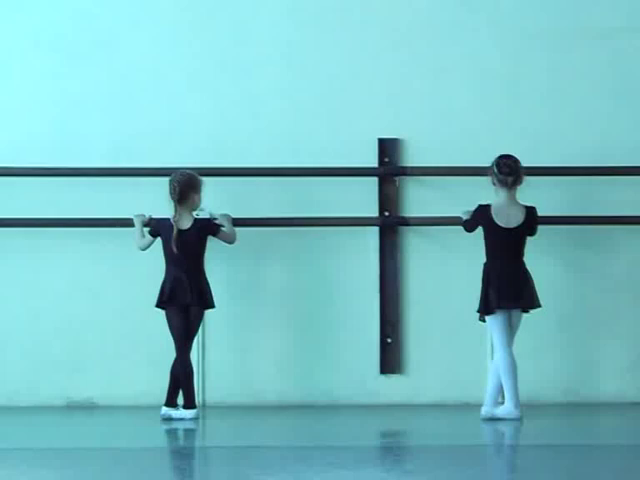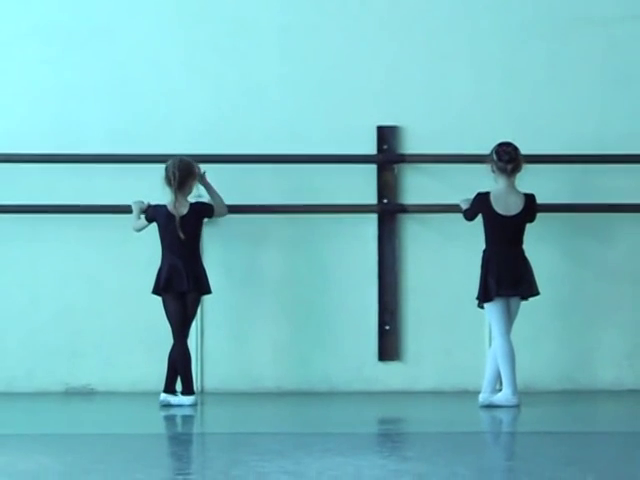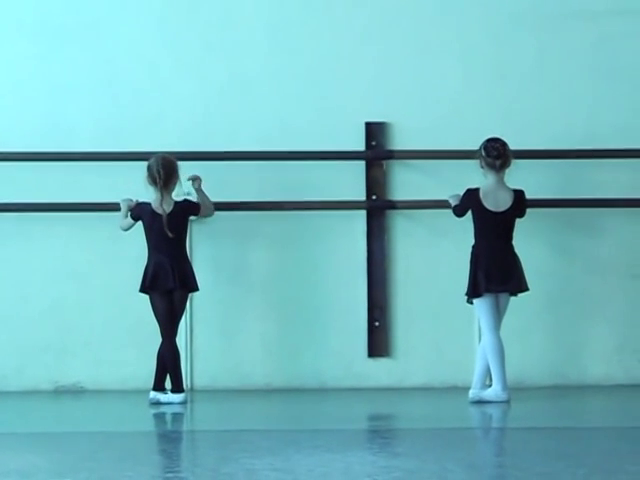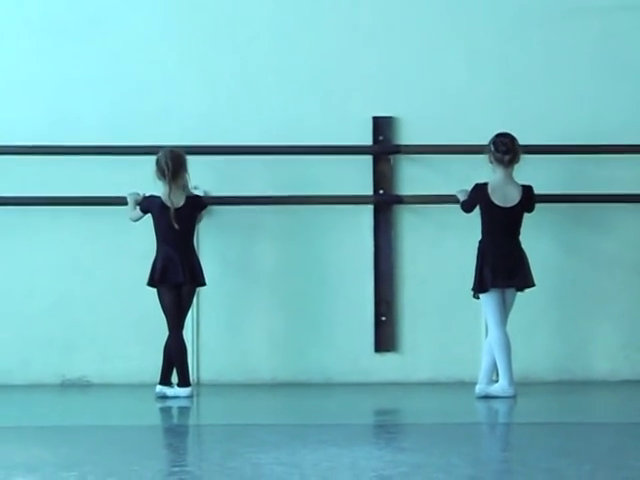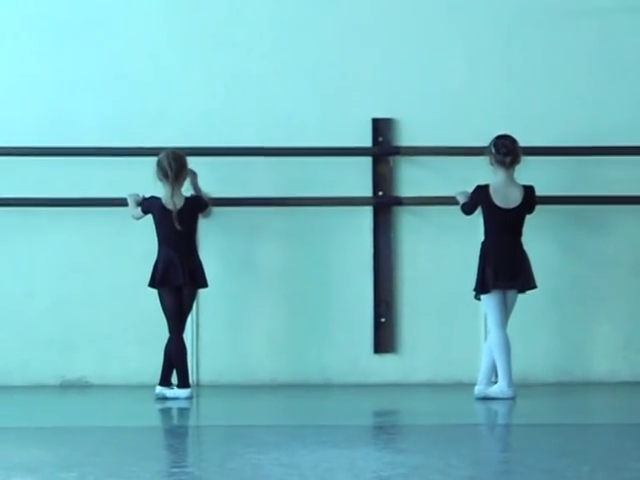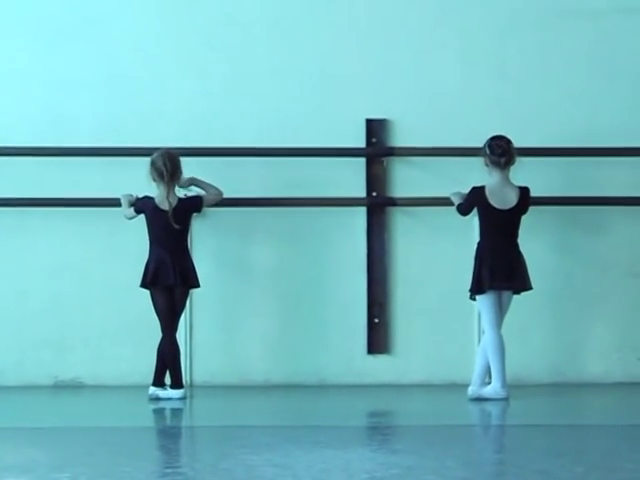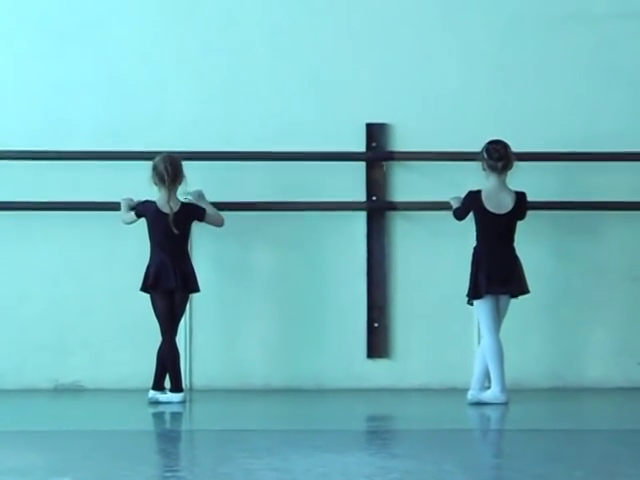
dt=0.5s
person 1, frame 1
left shoulder: (484, 212)
right shoulder: (529, 213)
left elbow: (468, 226)
left wrist: (466, 216)
left hip: (494, 283)
right hip: (518, 283)
left knee: (502, 346)
right knee: (502, 346)
left ankle: (512, 405)
right ankle: (490, 404)
person 1, frame 2
left shoulder: (483, 199)
right shoulder: (528, 201)
left elbow: (469, 215)
left wrist: (464, 205)
left hip: (493, 271)
right hip: (517, 271)
left knee: (500, 333)
right knee: (500, 334)
left ankle: (510, 392)
right ankle: (488, 391)
person 1, frame 3
left shoulder: (473, 196)
right shoulder: (517, 197)
left elbow: (458, 211)
left wrist: (454, 200)
left hip: (482, 267)
right hip: (506, 267)
left knee: (489, 330)
right knee: (490, 330)
left ankle: (500, 388)
right ankle: (477, 387)
person 1, frame 4
left shoulder: (481, 191)
right shoulder: (526, 193)
left elbow: (467, 207)
left wrist: (462, 196)
left hip: (489, 262)
right hip: (513, 263)
left knee: (495, 325)
right knee: (496, 326)
left ankle: (506, 383)
right ankle: (484, 382)
person 1, frame 5
left shoulder: (483, 192)
right shoulder: (527, 193)
left elbow: (467, 210)
left wrist: (462, 198)
left hip: (491, 263)
right hip: (515, 263)
left knee: (496, 326)
right knee: (497, 327)
left ankle: (505, 384)
right ankle: (483, 383)
person 1, frame 6
left shoulder: (479, 193)
right shoulder: (523, 194)
left elbow: (463, 210)
left wrist: (457, 199)
left hip: (487, 264)
right hip: (510, 264)
left knee: (490, 327)
right knee: (491, 328)
left ankle: (499, 385)
right ankle: (477, 384)
person 1, frame 7
left shoulder: (475, 197)
right shoulder: (519, 199)
left elbow: (459, 215)
left wrist: (455, 203)
left hip: (484, 268)
right hip: (507, 268)
left knee: (489, 331)
right knee: (490, 331)
left ankle: (498, 390)
right ankle: (477, 388)
person 2, frame 1
left shoulder: (162, 225)
right shoulder: (204, 225)
left elbow: (141, 245)
right elbow: (231, 239)
left wrist: (139, 224)
right wrist: (226, 220)
left hip: (173, 292)
right hip: (196, 292)
left knee: (182, 350)
right knee: (184, 350)
left ankle: (189, 406)
right ankle: (170, 405)
person 2, frame 2
left shoulder: (158, 212)
right shoulder: (199, 210)
left elbow: (136, 226)
right elbow: (223, 209)
left wrist: (137, 209)
right wrist: (205, 182)
left hip: (169, 278)
right hip: (193, 278)
left knee: (179, 337)
right knee: (181, 337)
left ankle: (188, 392)
right ankle: (169, 391)
person 2, frame 3
left shoulder: (143, 210)
right shoulder: (186, 207)
left elbow: (123, 226)
right elbow: (210, 210)
left wrist: (125, 208)
right wrist: (198, 188)
left hip: (156, 276)
right hip: (180, 276)
left knee: (167, 335)
right knee: (169, 335)
left ankle: (177, 390)
right ankle: (158, 389)
person 2, frame 4
left shoulder: (152, 203)
right shoulder: (194, 202)
left elbow: (132, 216)
left wrist: (132, 201)
right wrist: (186, 190)
left hip: (164, 270)
right hip: (188, 270)
left knee: (174, 329)
right knee: (176, 328)
left ankle: (184, 384)
right ankle: (164, 383)
person 2, frame 5
left shoulder: (153, 204)
right shoulder: (194, 203)
left elbow: (135, 214)
right elbow: (208, 210)
left wrist: (132, 201)
right wrist: (196, 185)
left hip: (166, 271)
right hip: (189, 271)
left knee: (175, 330)
right knee: (177, 330)
left ankle: (183, 385)
right ankle: (164, 384)
person 2, frame 6
left shoulder: (146, 204)
right shoulder: (188, 205)
left elbow: (127, 214)
right elbow: (217, 194)
left wrist: (126, 201)
right wrist: (193, 182)
left hip: (157, 271)
right hip: (181, 272)
left knee: (167, 330)
right knee: (169, 330)
left ankle: (176, 386)
right ankle: (157, 385)
person 2, frame 7
left shoulder: (147, 208)
right shoulder: (190, 210)
left elbow: (125, 219)
right elbow: (220, 221)
left wrist: (126, 205)
right wrist: (202, 201)
left hip: (158, 275)
right hip: (182, 276)
left knee: (167, 334)
right knee: (169, 334)
left ankle: (176, 390)
right ankle: (157, 388)
